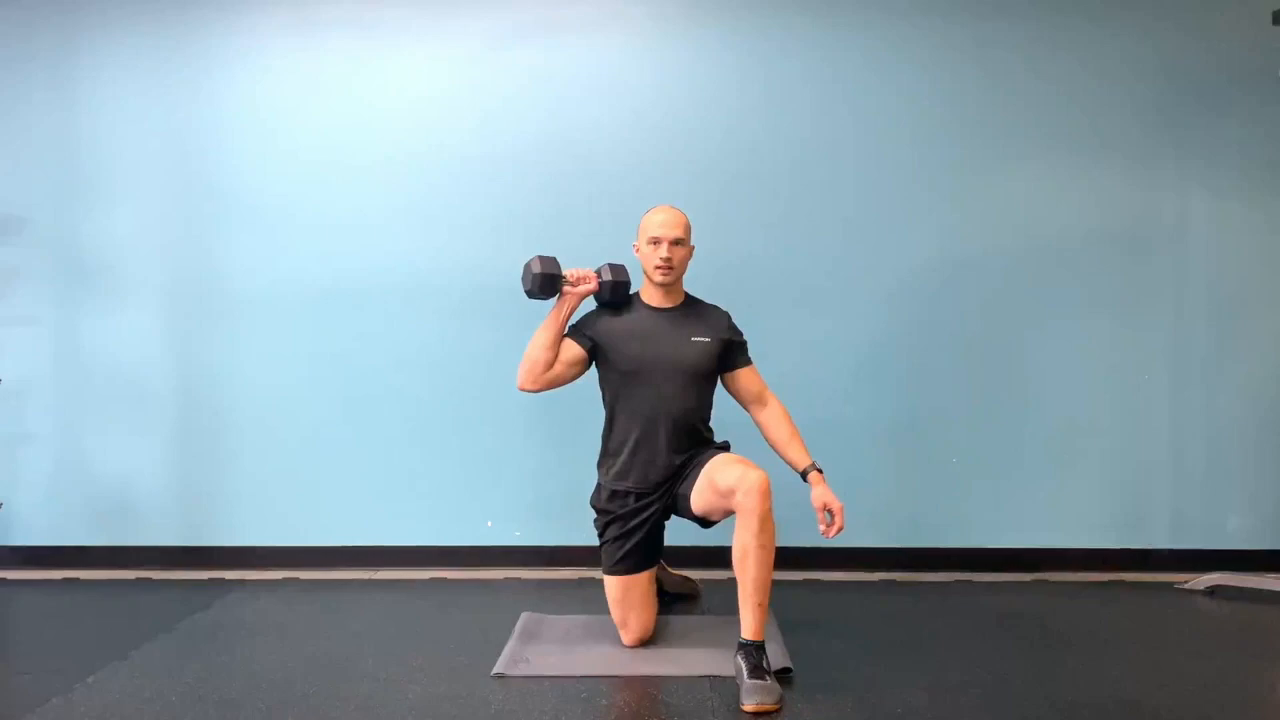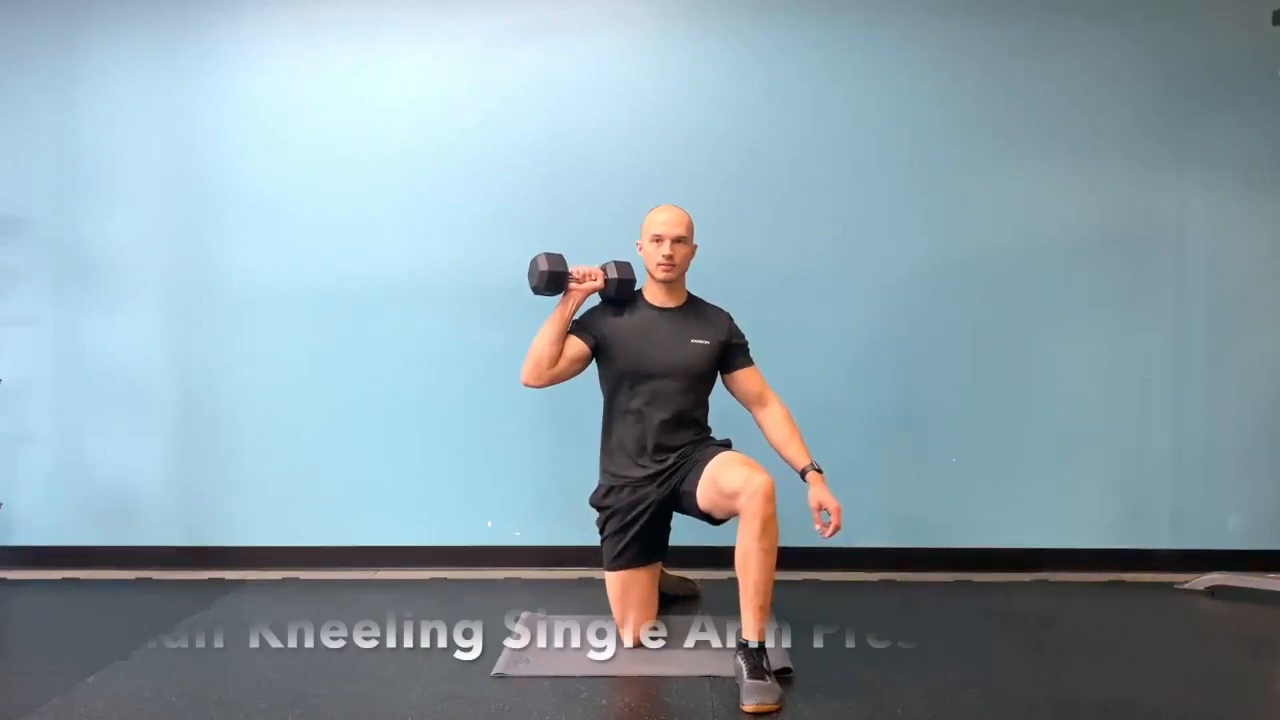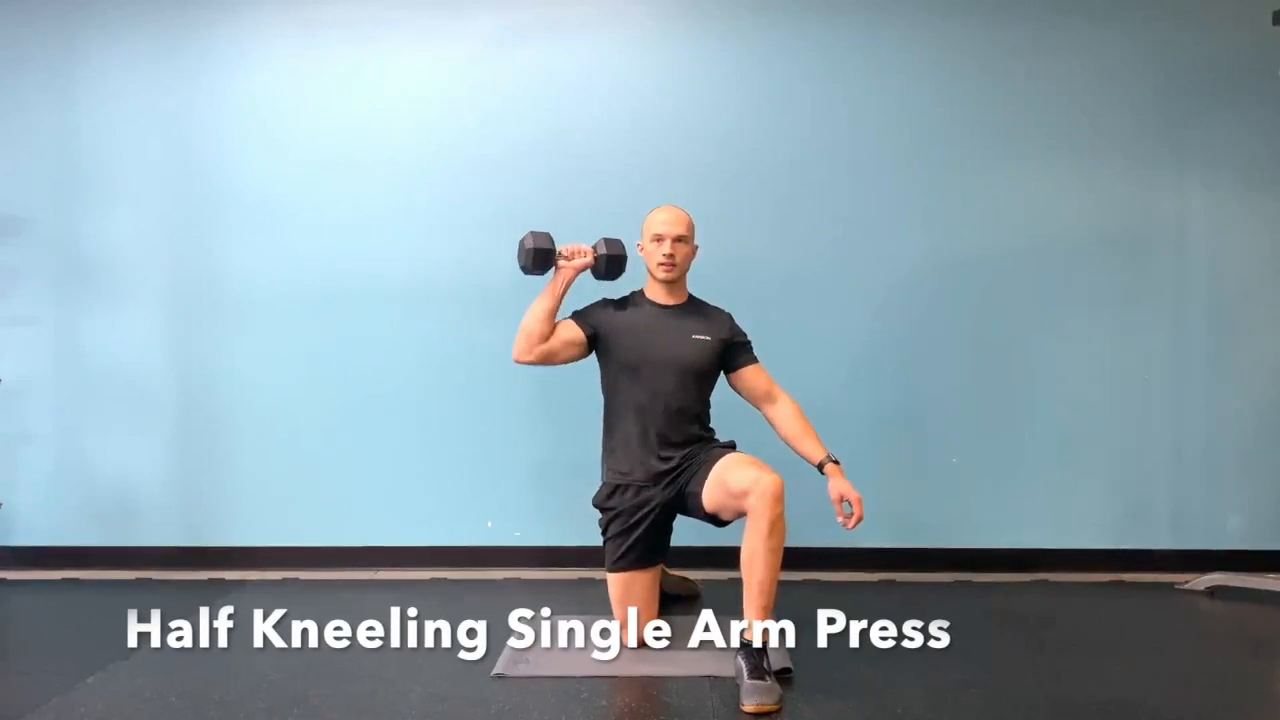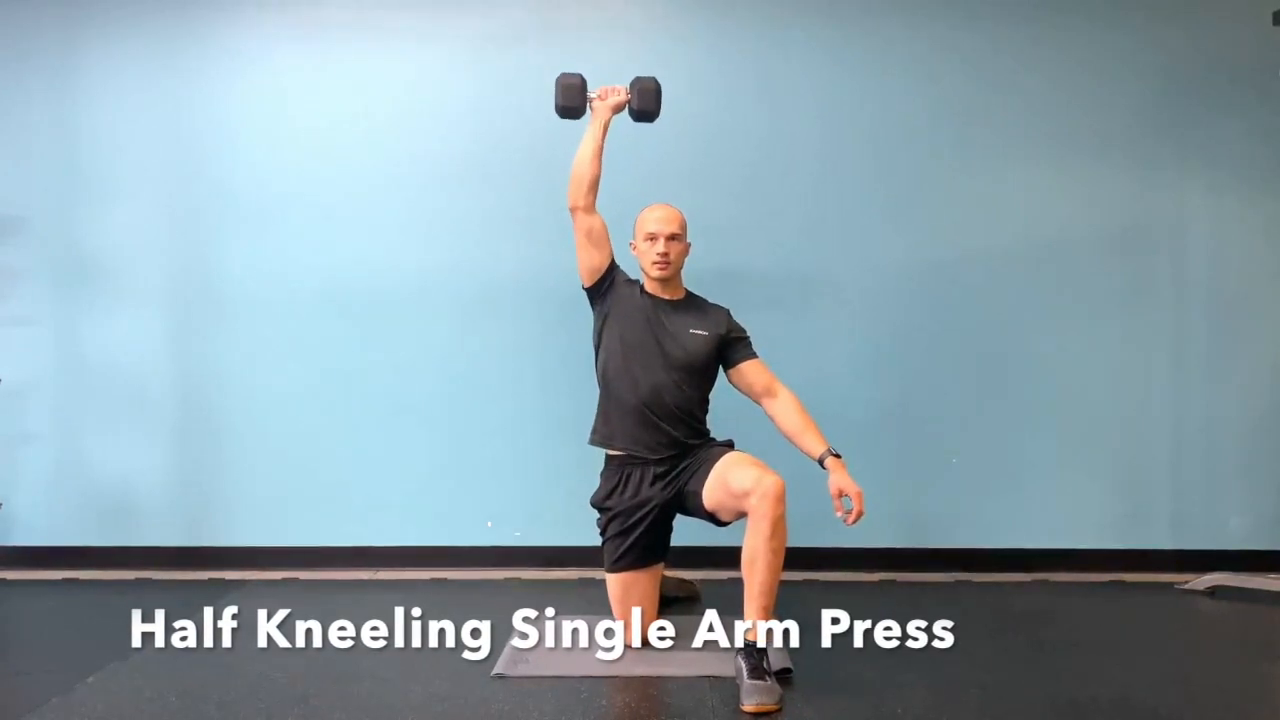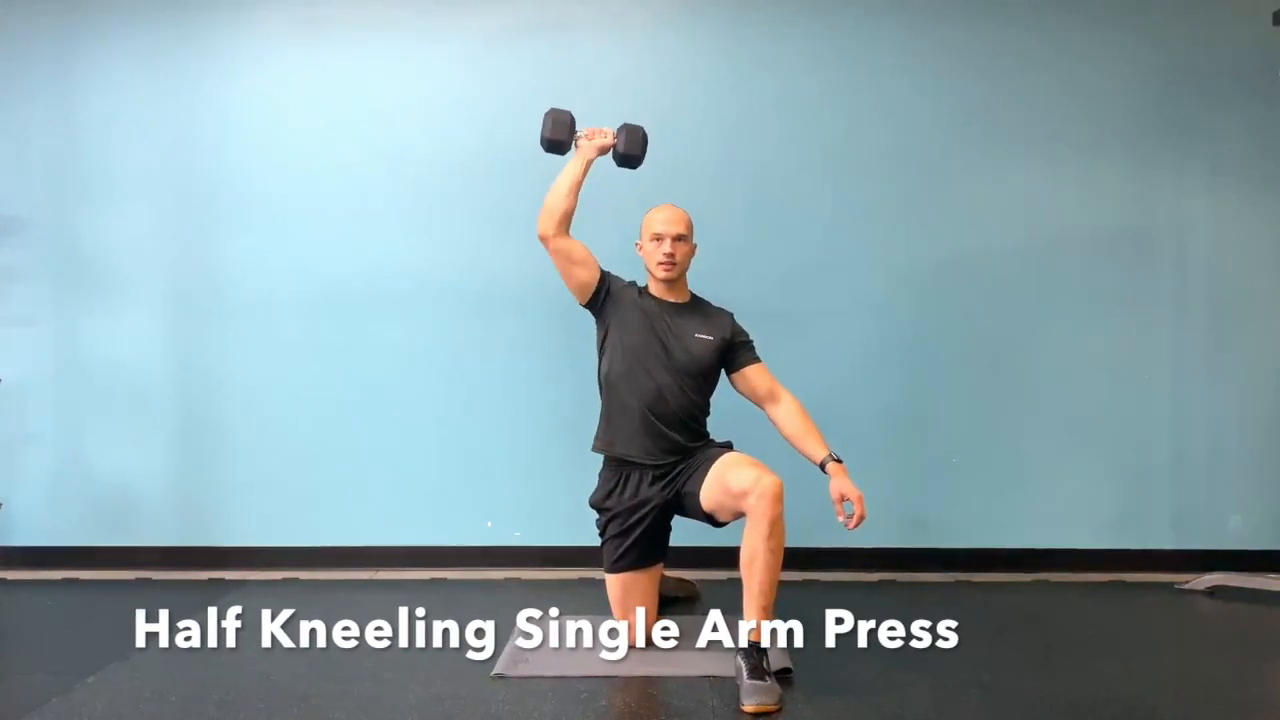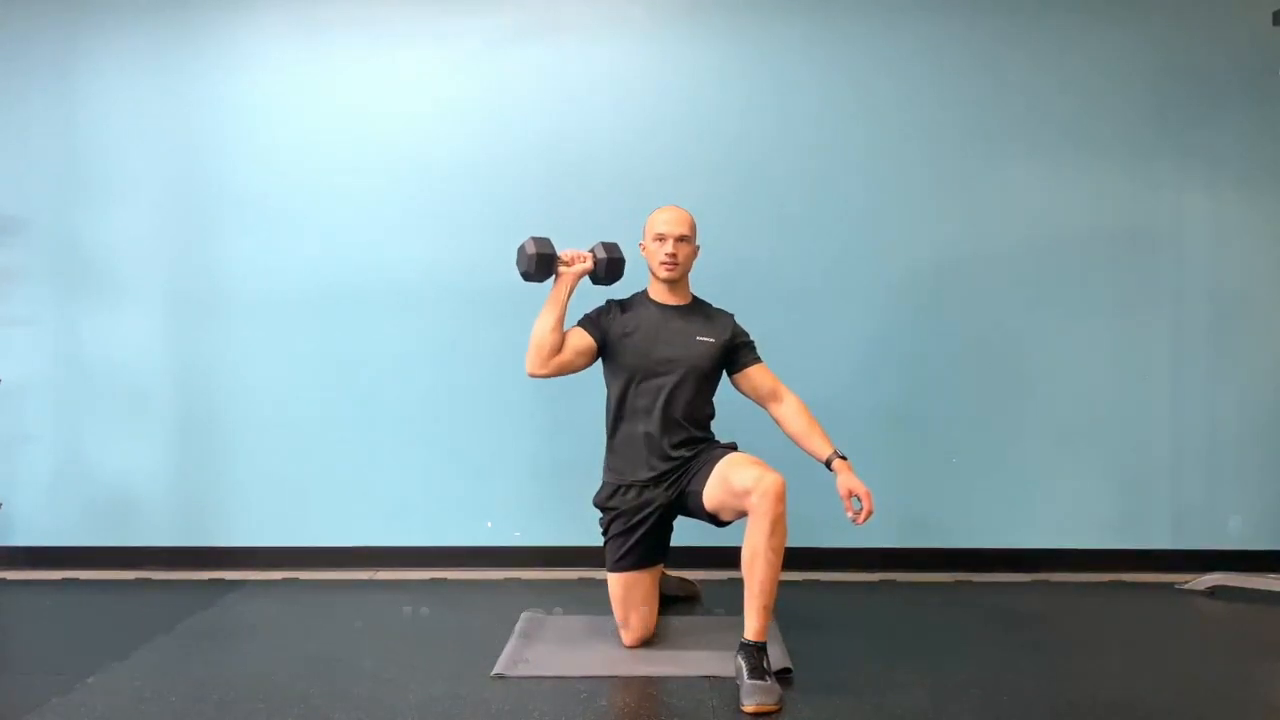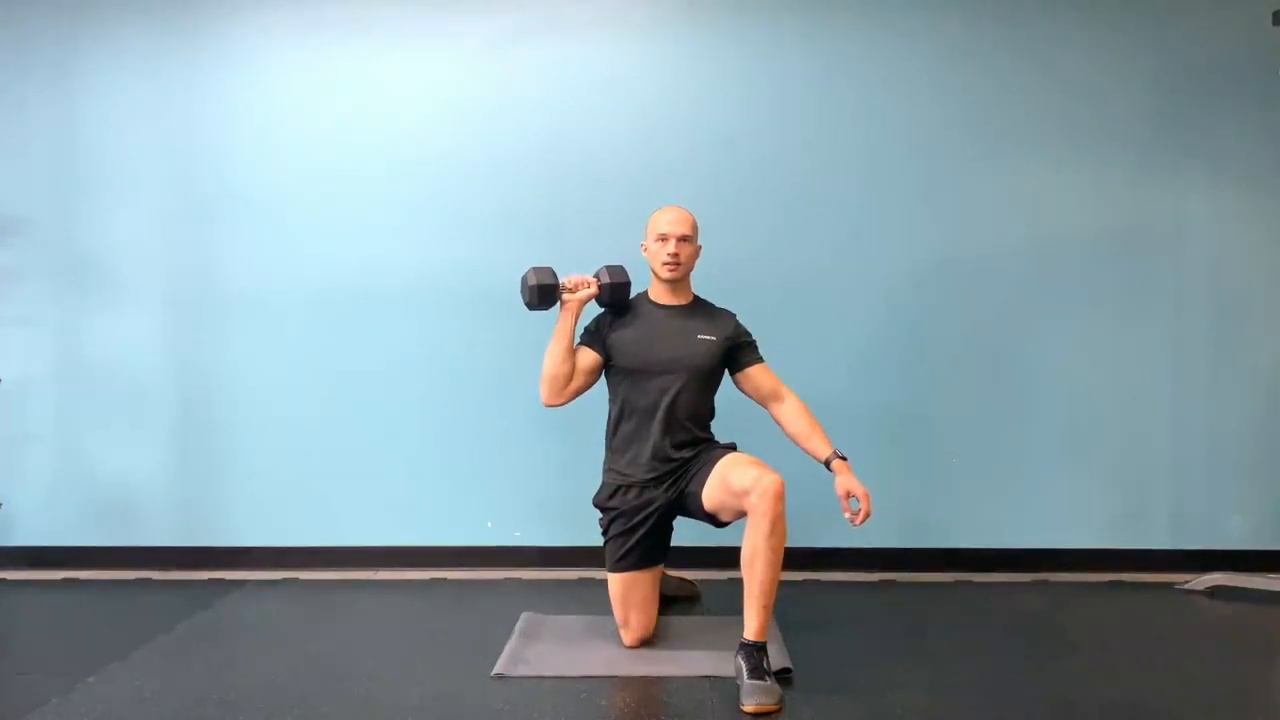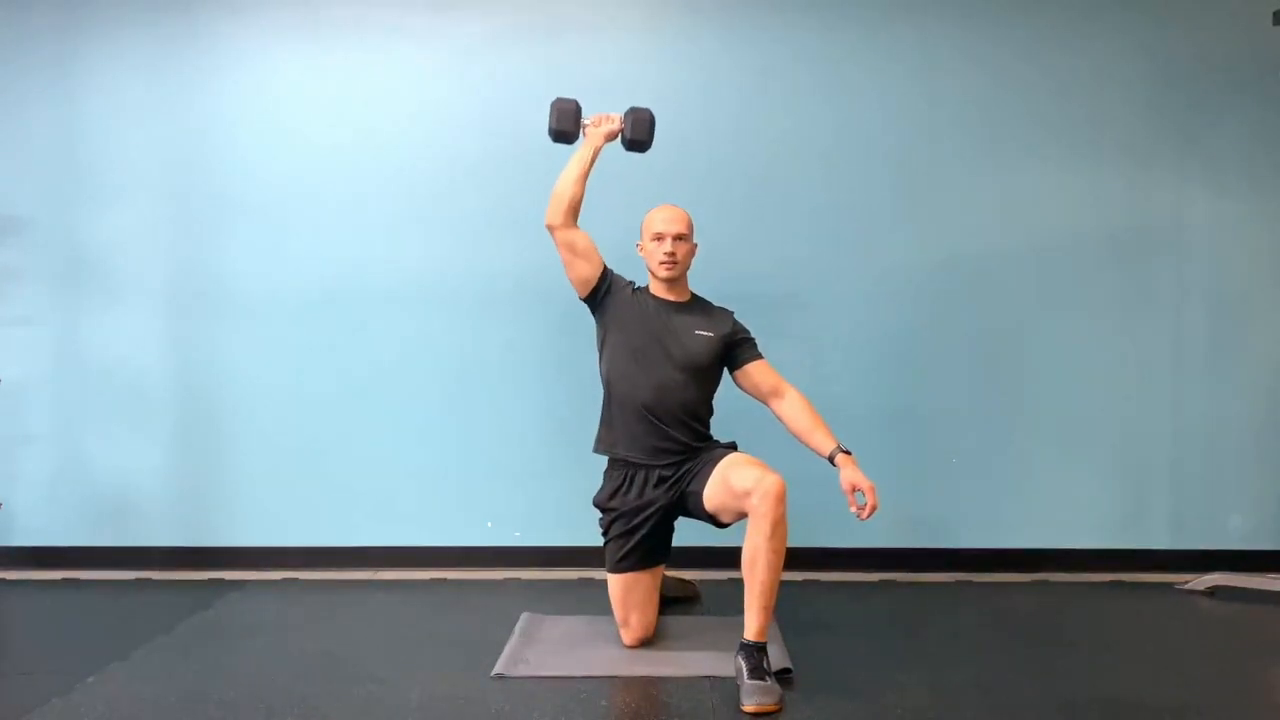
dt=0.7s
person 1, frame 1
left shoulder: (716, 324)
right shoulder: (604, 322)
left elbow: (762, 404)
right elbow: (531, 380)
left wrist: (814, 476)
right wrist: (564, 305)
left hip: (694, 469)
right hip: (626, 486)
left knee: (753, 485)
right knee: (634, 635)
left ankle: (751, 652)
right ankle: (653, 576)
person 1, frame 2
left shoulder: (717, 325)
right shoulder: (607, 318)
left elbow: (763, 404)
right elbow: (535, 375)
left wrist: (813, 475)
right wrist: (569, 301)
left hip: (692, 461)
right hip: (628, 480)
left knee: (758, 488)
right knee: (635, 635)
left ankle: (751, 650)
right ankle: (655, 579)
person 1, frame 3
left shoulder: (718, 325)
right shoulder: (609, 317)
left elbow: (772, 400)
right elbow: (527, 351)
left wrist: (829, 467)
right wrist: (563, 275)
left hip: (697, 463)
right hip: (630, 483)
left knee: (766, 487)
right knee: (635, 635)
left ankle: (752, 651)
right ankle: (659, 580)
person 1, frame 4
left shoulder: (716, 321)
right shoulder: (612, 295)
left elbow: (771, 393)
right elbow: (580, 204)
left wrist: (832, 461)
right wrist: (602, 118)
left hip: (695, 462)
right hip: (628, 476)
left knee: (767, 488)
right knee: (636, 636)
left ankle: (753, 650)
right ankle: (660, 578)
person 1, frame 5
left shoulder: (719, 325)
right shoulder: (614, 300)
left elbow: (774, 398)
right elbow: (550, 232)
left wrist: (833, 466)
right wrist: (586, 156)
left hip: (693, 465)
right hip: (627, 478)
left knee: (766, 489)
right knee: (633, 635)
left ankle: (752, 651)
right ankle: (658, 579)
person 1, frame 6
left shoulder: (721, 327)
right shoulder: (614, 318)
left elbow: (778, 398)
right elbow: (540, 363)
left wrist: (837, 463)
right wrist: (564, 284)
left hip: (697, 465)
right hip: (631, 482)
left knee: (768, 486)
right knee: (635, 635)
left ankle: (752, 651)
right ankle: (655, 579)
person 1, frame 7
left shoulder: (722, 326)
right shoulder: (614, 322)
left elbow: (779, 399)
right elbow: (554, 394)
left wrist: (837, 464)
right wrist: (570, 313)
left hip: (697, 465)
right hip: (631, 482)
left knee: (767, 487)
right knee: (634, 635)
left ankle: (752, 651)
right ankle: (652, 577)
person 1, frame 8
left shoulder: (720, 324)
right shoulder: (614, 299)
left elbow: (780, 395)
right elbow: (558, 221)
left wrist: (841, 459)
right wrist: (593, 143)
left hip: (697, 466)
right hip: (631, 479)
left knee: (768, 488)
right knee: (635, 636)
left ankle: (752, 651)
right ankle: (656, 573)
